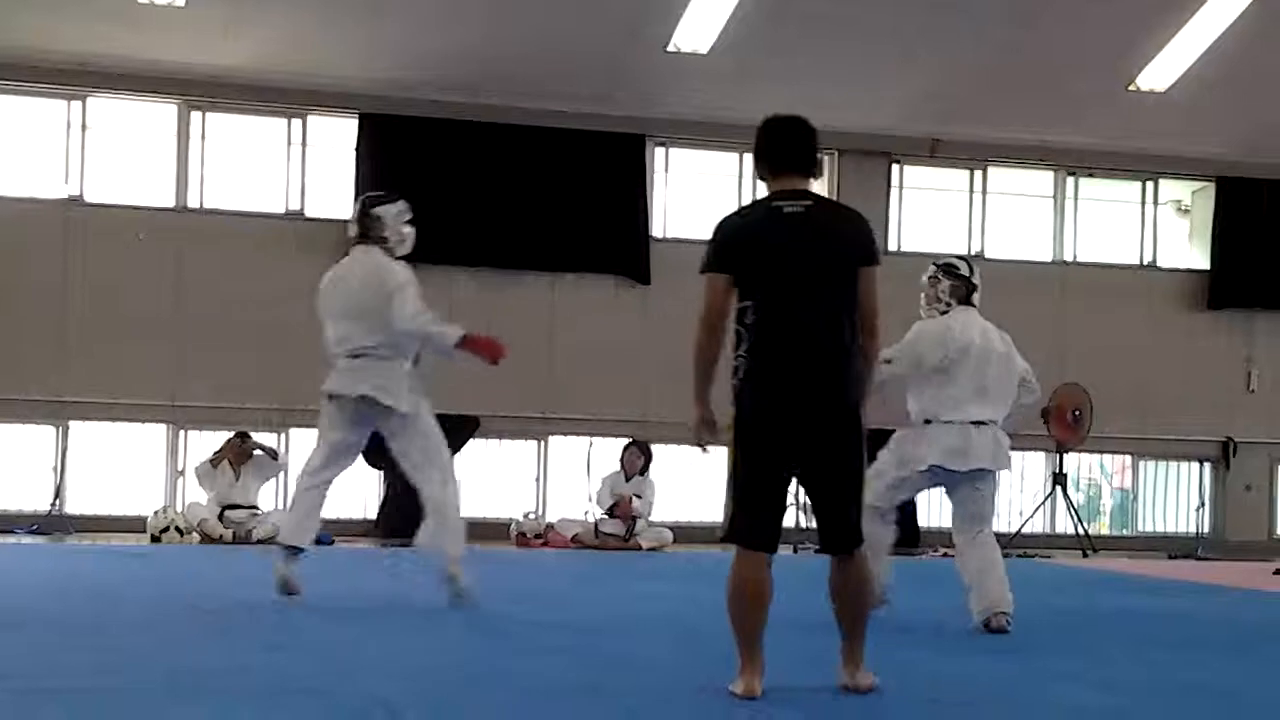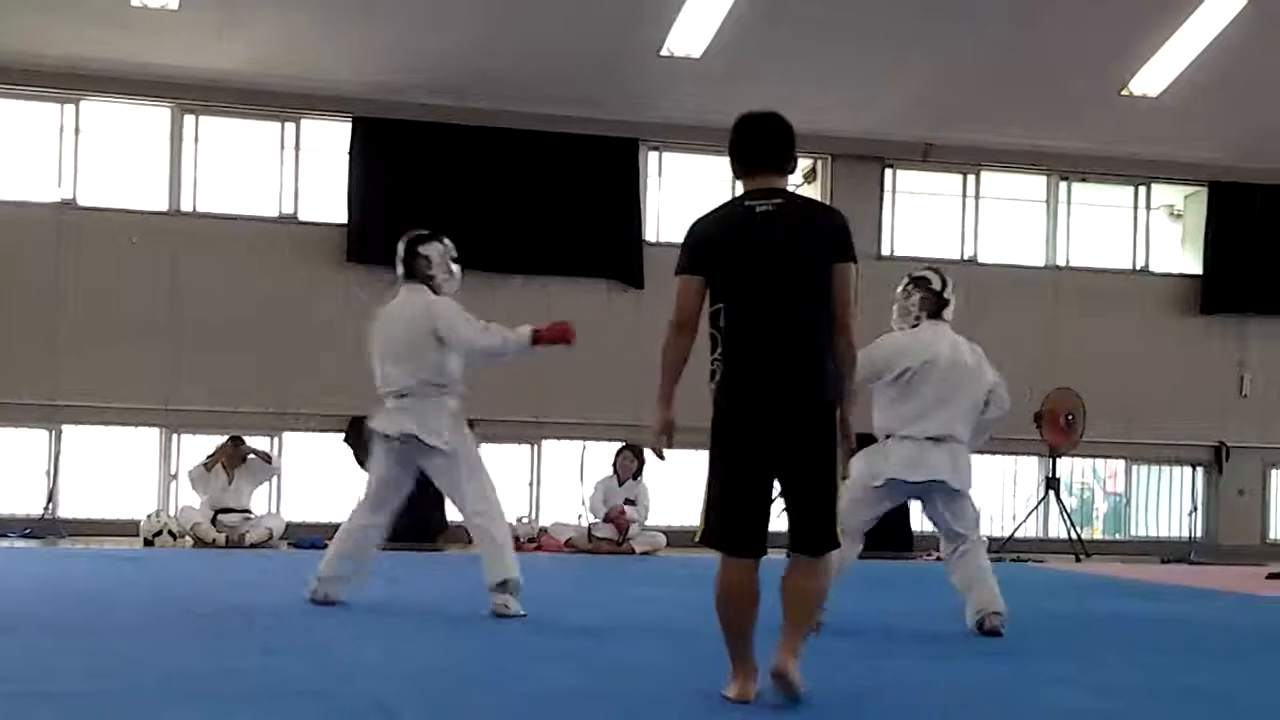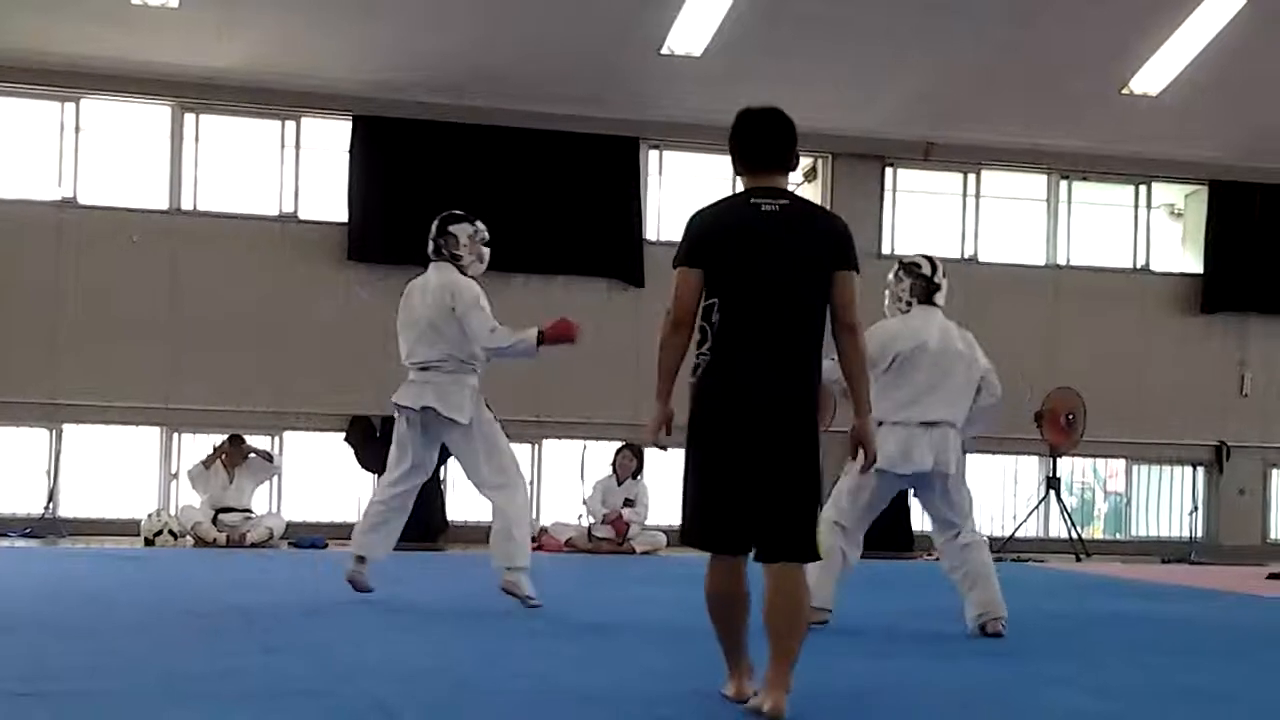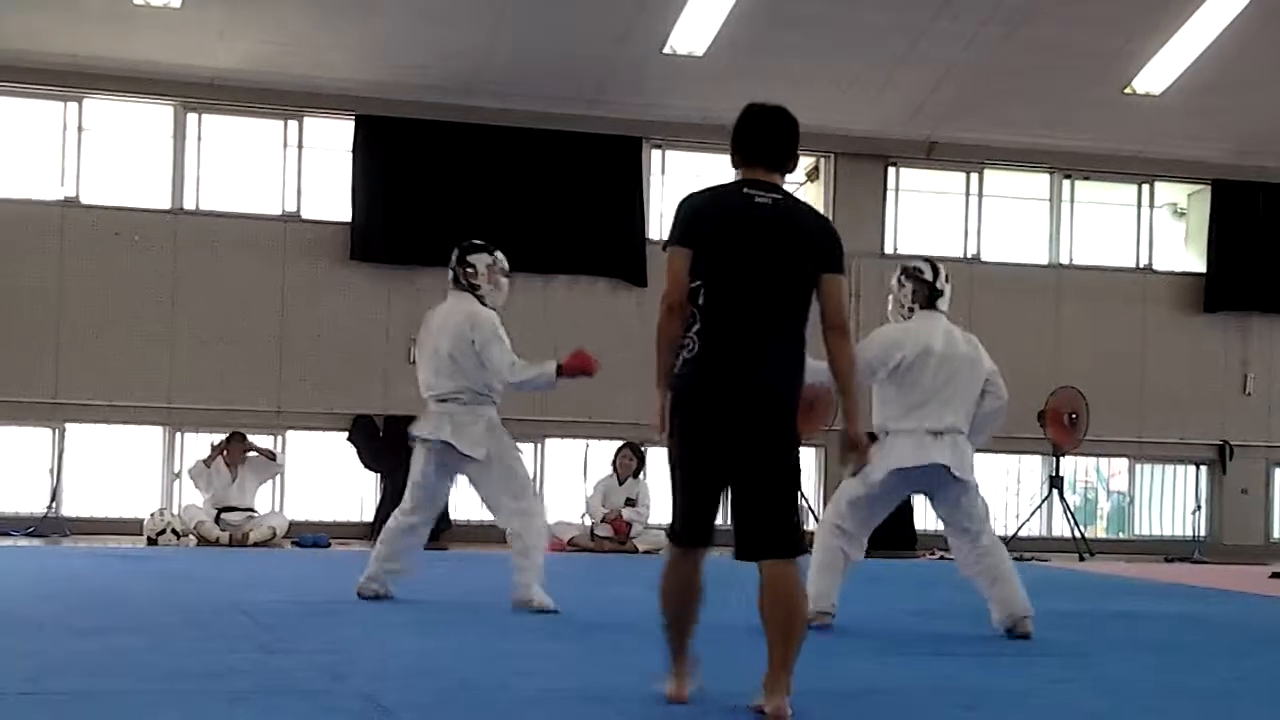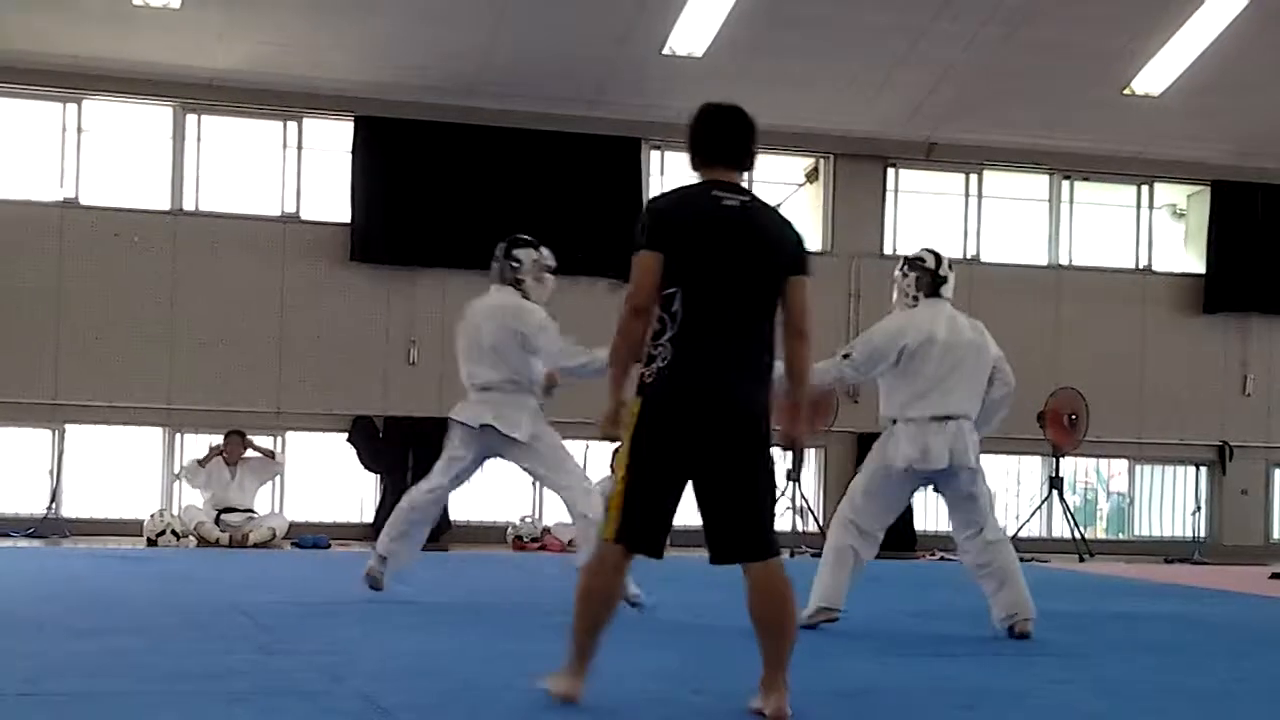
dt=0.2s
person 1, frame 1
left shoulder: (735, 229)
right shoulder: (852, 227)
left elbow: (712, 324)
right elbow: (868, 325)
left wrist: (701, 400)
right wrist: (858, 393)
left hip: (760, 405)
right hip: (832, 404)
left knee: (753, 546)
right knee: (845, 546)
left ankle: (750, 671)
right ankle: (853, 663)
person 1, frame 2
left shoulder: (709, 230)
right shoulder: (829, 224)
left elbow: (682, 326)
right elbow: (843, 322)
left wrist: (664, 403)
right wrist: (841, 397)
left hip: (739, 408)
right hip: (811, 405)
left knee: (738, 551)
right knee: (811, 546)
left ankle: (742, 674)
right ankle: (788, 652)
person 1, frame 3
left shoulder: (707, 225)
right shoulder: (828, 228)
left elbow: (679, 321)
right elbow: (847, 328)
left wrist: (662, 399)
right wrist: (861, 413)
left hip: (720, 406)
right hip: (793, 411)
left knee: (725, 551)
right knee: (787, 556)
person 1, frame 4
left shoulder: (700, 208)
right shoulder: (817, 228)
left elbow: (673, 306)
right elbow: (837, 327)
left wrist: (666, 387)
right wrist: (851, 412)
left hip: (700, 394)
right hip: (772, 402)
left knee: (685, 541)
right knee: (778, 552)
left ankle: (679, 670)
person 1, frame 5
left shoulder: (667, 211)
right shoulder: (780, 230)
left elbow: (639, 307)
right elbow: (797, 332)
left wrist: (614, 389)
right wrist: (795, 415)
left hip: (669, 399)
right hip: (742, 408)
left knee: (620, 541)
right knee: (759, 555)
person 2, frame 1
left shoulder: (332, 277)
right shoulder: (393, 271)
left elbow: (338, 331)
right elbow: (412, 325)
right wrist: (466, 339)
left hip: (345, 382)
right hip: (391, 383)
left knee: (319, 470)
right knee: (435, 472)
left ankle: (289, 557)
right ankle: (448, 561)
person 2, frame 2
left shoulder: (385, 315)
right shoulder: (439, 309)
right elbow: (480, 340)
right wrist: (539, 335)
left hip: (394, 422)
right hip: (437, 421)
left knee: (373, 509)
right knee: (482, 507)
left ankle: (324, 583)
right ankle: (502, 590)
person 2, frame 3
left shoulder: (413, 290)
right shoulder: (463, 288)
right elbow: (492, 340)
right wrist: (545, 335)
left hip: (416, 394)
right hip: (456, 396)
left knee: (398, 482)
right knee: (505, 482)
left ankle: (361, 561)
right ankle: (513, 571)
person 2, frame 4
left shoulder: (433, 319)
right shoulder: (482, 319)
right elbow: (510, 374)
right wrist: (564, 368)
left hip: (436, 424)
right hip: (475, 426)
left knee: (416, 510)
right knee: (523, 509)
left ankle: (373, 579)
right ankle: (528, 589)
person 2, frame 5
left shoulder: (474, 310)
right shoulder: (523, 311)
right elbow: (565, 358)
left hip: (478, 413)
right hip: (517, 416)
left knee: (434, 488)
right knee: (579, 491)
left ankle: (379, 561)
person 3, frame 1
left shoulder: (936, 331)
right shoulder: (1000, 339)
left elbow: (885, 367)
right elbow: (1029, 389)
left hip: (936, 440)
right hip: (983, 444)
left knee: (872, 500)
right knee: (976, 529)
left ankle: (869, 588)
right ankle: (997, 608)
person 3, frame 2
left shoulder: (902, 345)
right shoulder: (972, 353)
left elbow: (849, 375)
right elbow: (998, 404)
left hip: (898, 457)
right hip: (949, 463)
left knee: (838, 525)
right knee: (963, 540)
right ankle: (989, 611)
person 3, frame 3
left shoulder: (894, 331)
right shoulder: (964, 340)
right elbow: (989, 391)
left hip: (894, 444)
right hip: (941, 447)
left knee: (840, 520)
right knee: (959, 531)
left ankle: (816, 603)
right ankle: (990, 614)
person 3, frame 4
left shoulder: (897, 336)
right shoulder: (969, 345)
right elbow: (997, 399)
left hip: (899, 452)
right hip: (951, 454)
left knee: (840, 524)
right knee: (975, 537)
left ankle: (819, 607)
right ankle: (1016, 615)
person 3, frame 5
left shoulder: (901, 325)
right shoulder: (976, 331)
left elbow: (845, 367)
right elbow: (1003, 386)
left hip: (908, 442)
right hip: (958, 443)
left knee: (855, 522)
right knee: (980, 529)
left ankle: (824, 605)
right ankle: (1017, 614)
